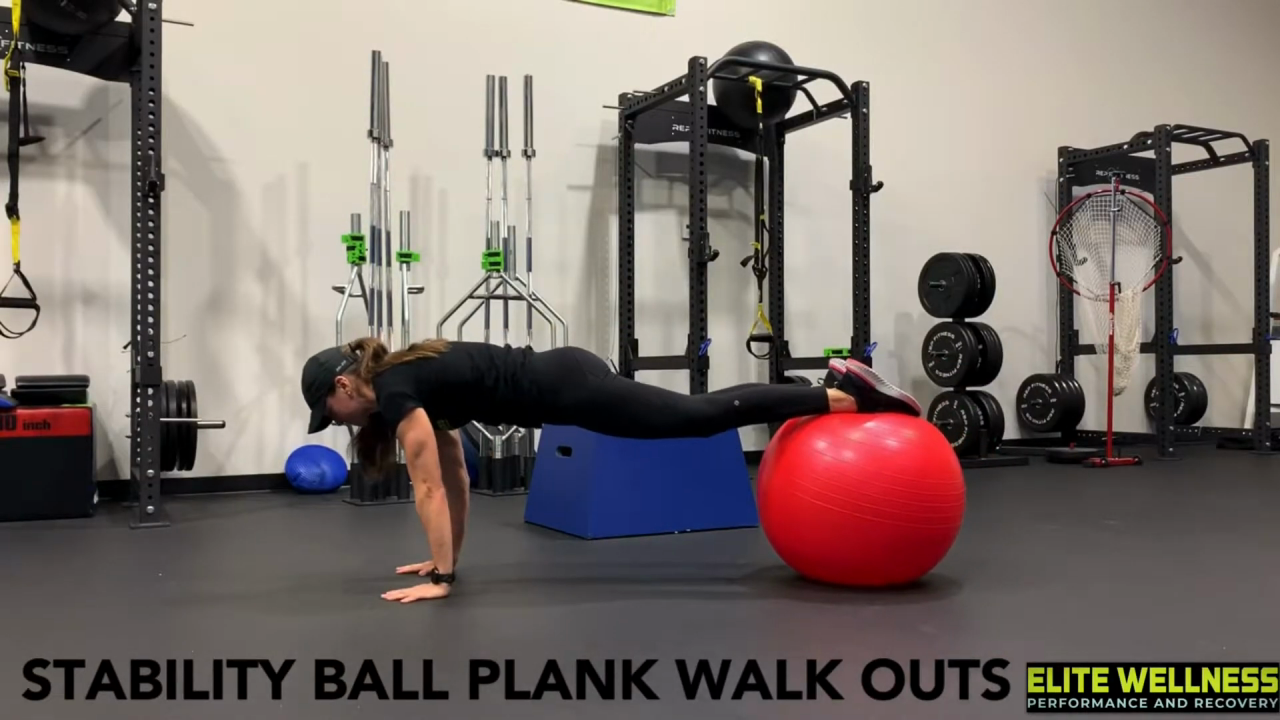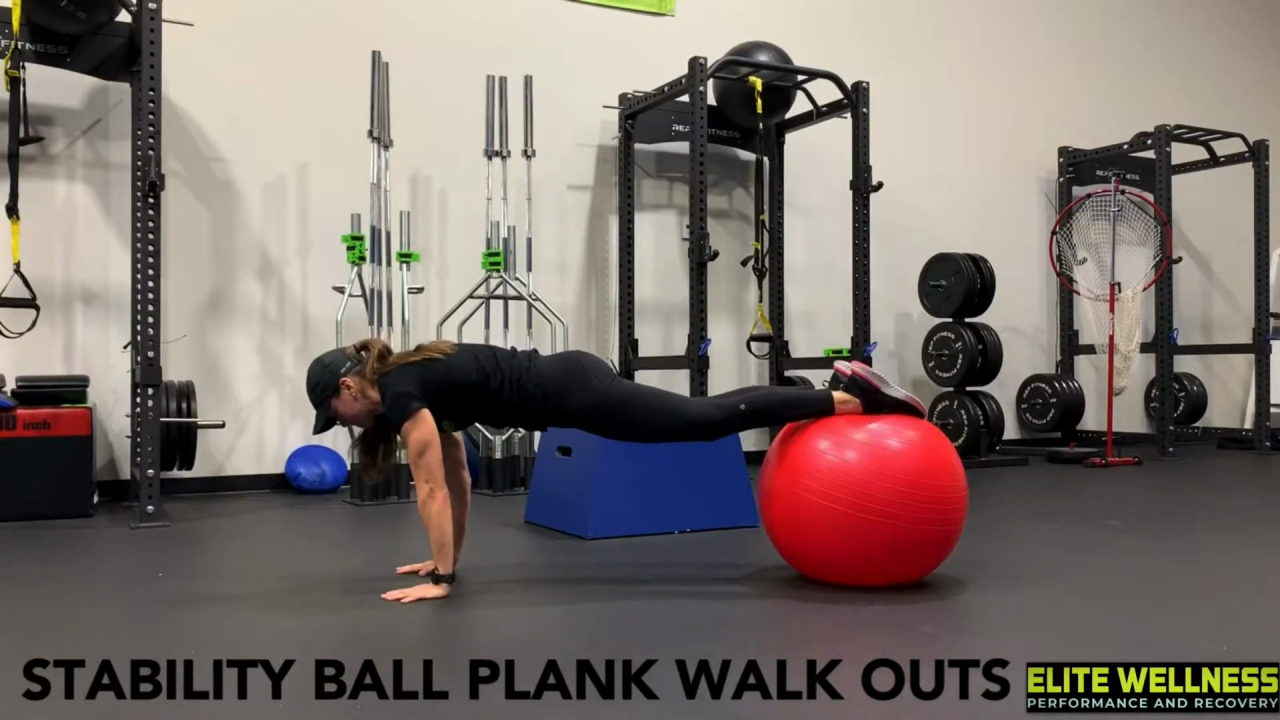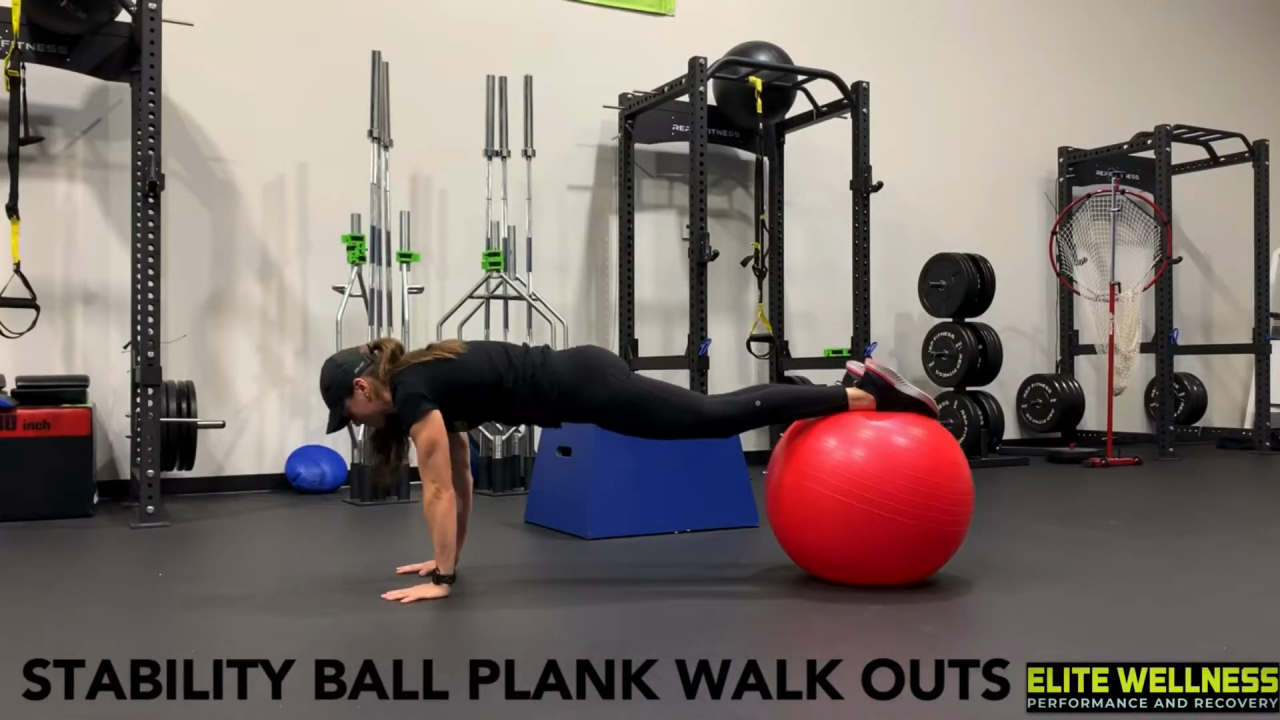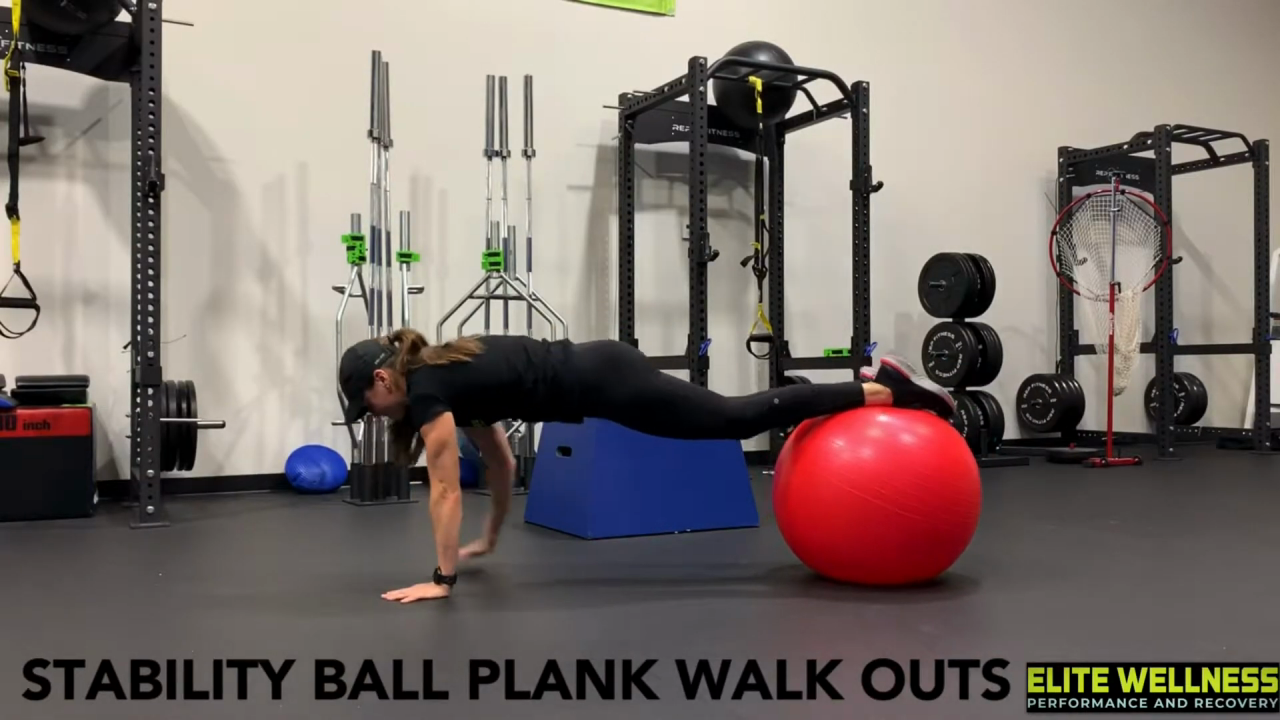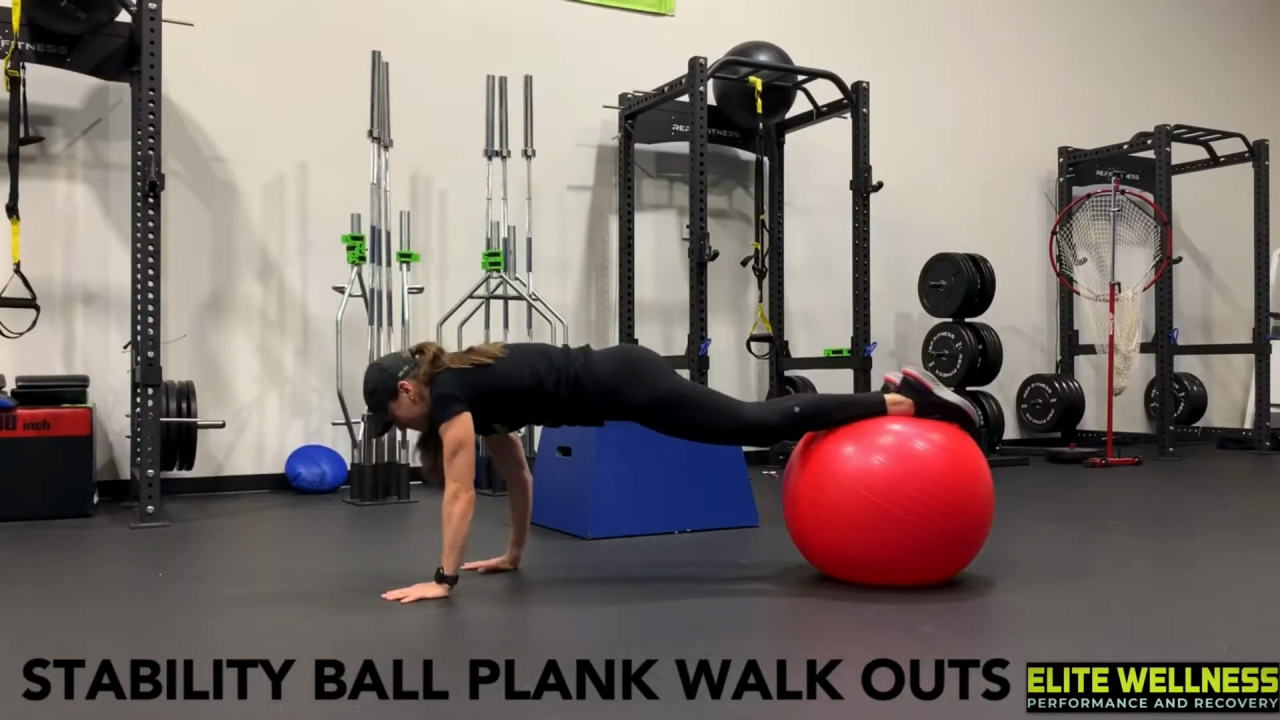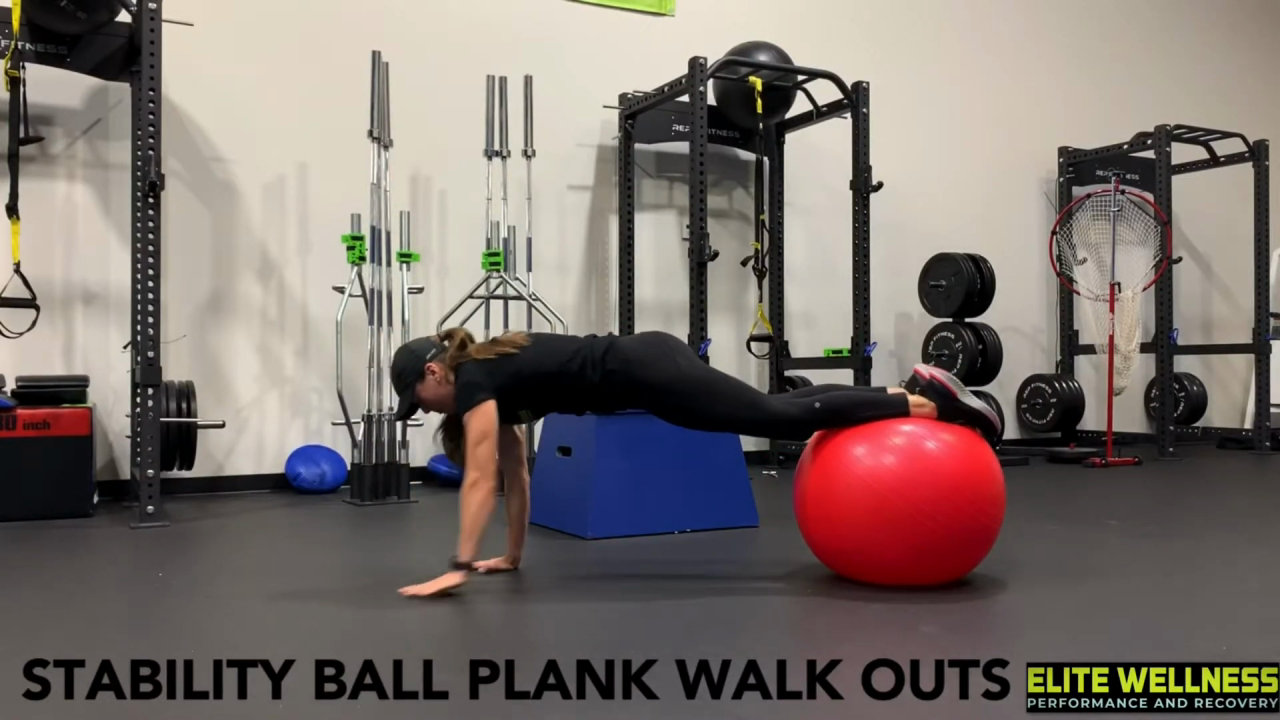
dt=0.2s
person 1, frame 1
left shoulder: (394, 390)
right shoulder: (415, 382)
left elbow: (429, 489)
right elbow: (456, 477)
left wrist: (442, 578)
right wrist: (447, 556)
left hip: (566, 386)
right hip: (565, 377)
left knee: (705, 415)
right knee: (702, 412)
left ankle: (847, 397)
right ankle: (835, 388)
person 1, frame 2
left shoulder: (399, 391)
right shoulder: (419, 384)
left elbow: (432, 489)
right elbow: (459, 480)
left wrist: (440, 578)
right wrist: (448, 558)
left hip: (571, 392)
right hip: (570, 381)
left knee: (711, 420)
right knee: (707, 415)
left ankle: (852, 398)
right ankle: (840, 389)
person 1, frame 3
left shoulder: (410, 391)
right shoulder: (430, 381)
left elbow: (439, 489)
right elbow: (462, 479)
left wrist: (441, 578)
right wrist: (447, 557)
left hip: (585, 386)
right hip: (583, 374)
left knee: (724, 416)
right knee: (720, 412)
left ankle: (866, 395)
right ankle: (853, 386)
person 1, frame 4
left shoulder: (426, 388)
right shoulder: (450, 377)
left elbow: (446, 490)
right elbow: (501, 461)
left wrist: (441, 578)
right wrist: (489, 538)
left hip: (605, 383)
right hip: (602, 367)
left knee: (740, 417)
right knee: (738, 415)
left ankle: (884, 390)
right ankle: (870, 384)
person 1, frame 5
left shoulder: (448, 391)
right shoulder: (474, 388)
left elbow: (460, 492)
right elbow: (518, 473)
left wrist: (442, 579)
right wrist: (514, 554)
left hip: (626, 384)
right hip: (622, 374)
left knee: (761, 424)
right knee: (758, 419)
left ankle: (906, 401)
right ankle: (890, 394)
person 1, frame 6
left shoulder: (474, 381)
right shoulder: (496, 378)
left elbow: (481, 479)
right elbow: (517, 474)
left wrist: (459, 566)
right wrist: (512, 554)
left hip: (650, 371)
right hip: (647, 367)
left knee: (784, 418)
right knee: (780, 412)
left ankle: (929, 402)
right ankle: (906, 391)
